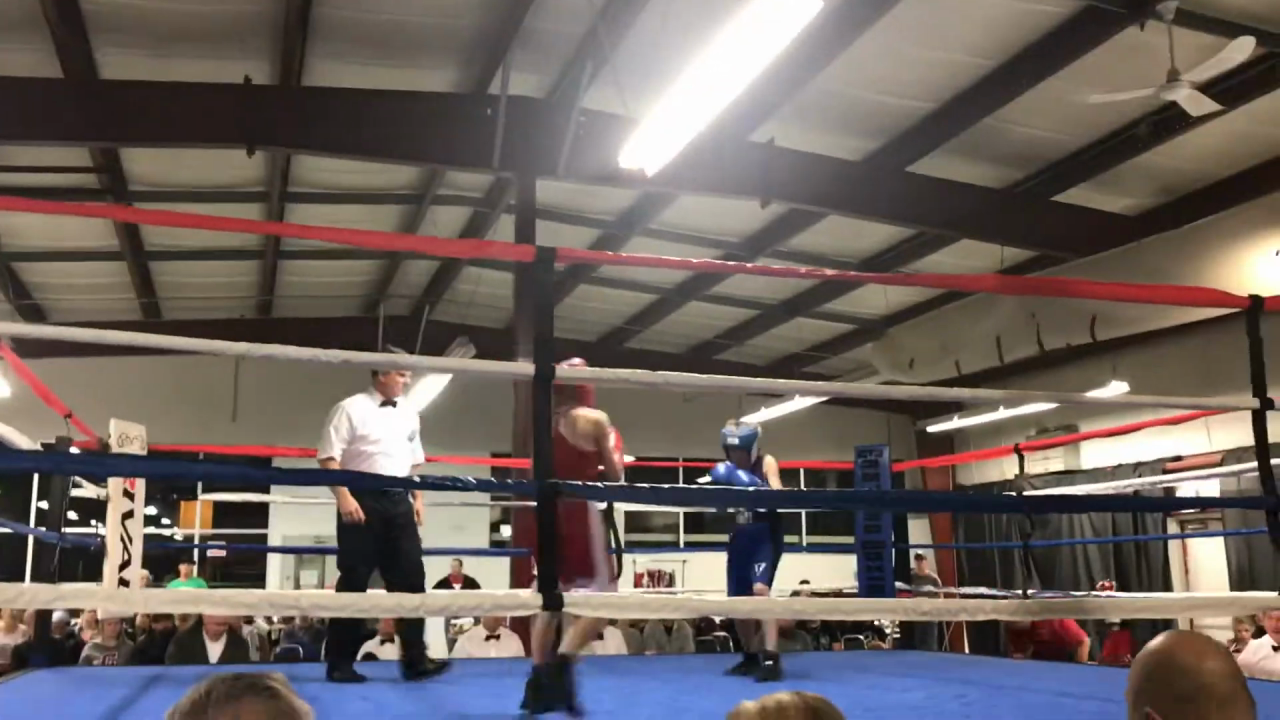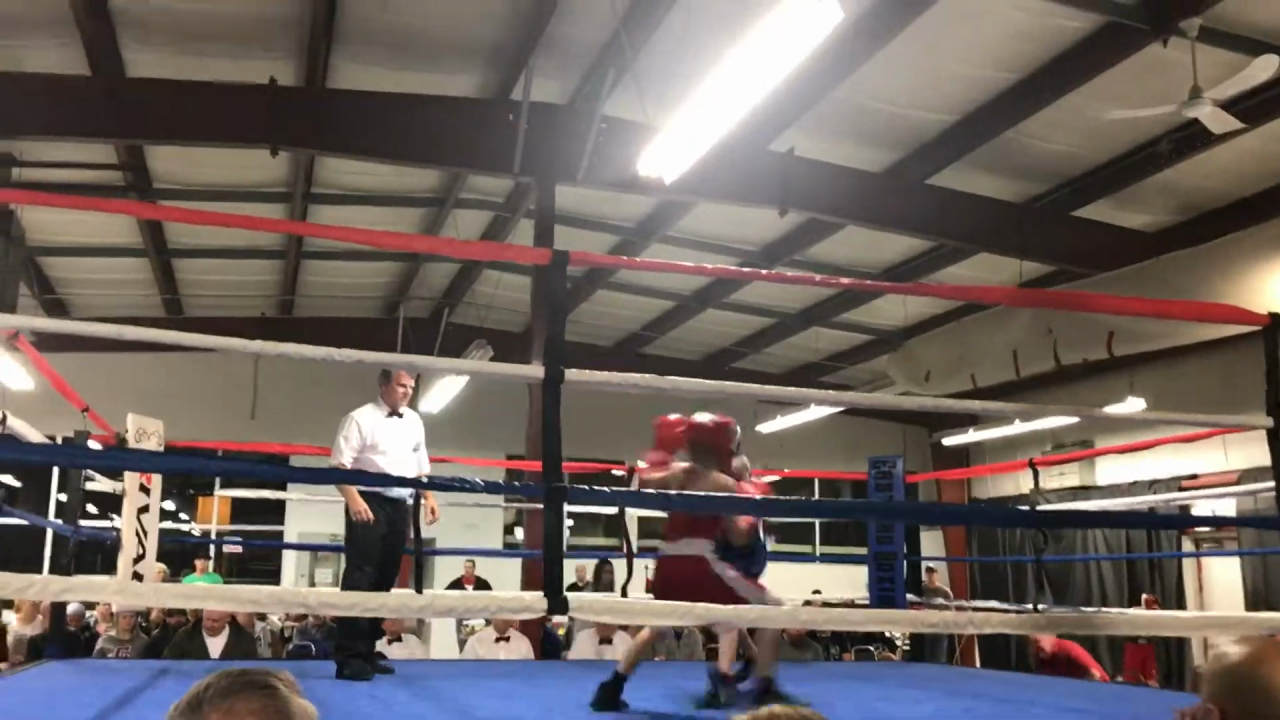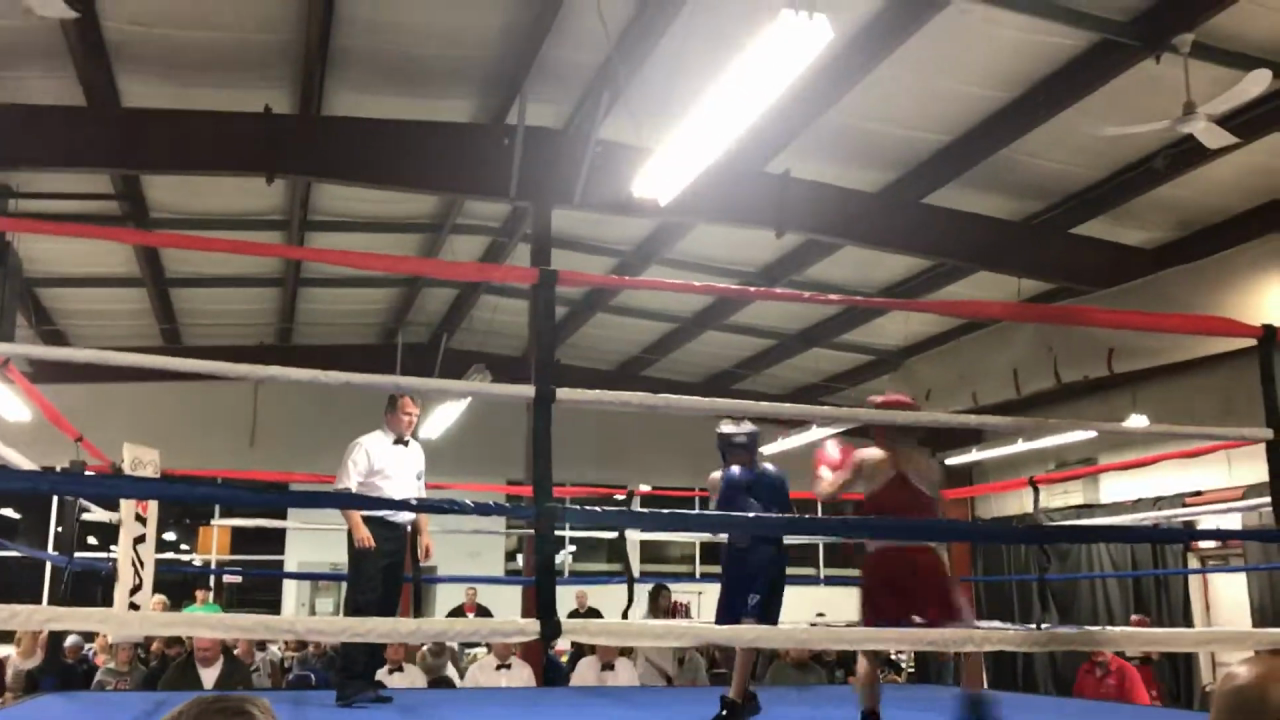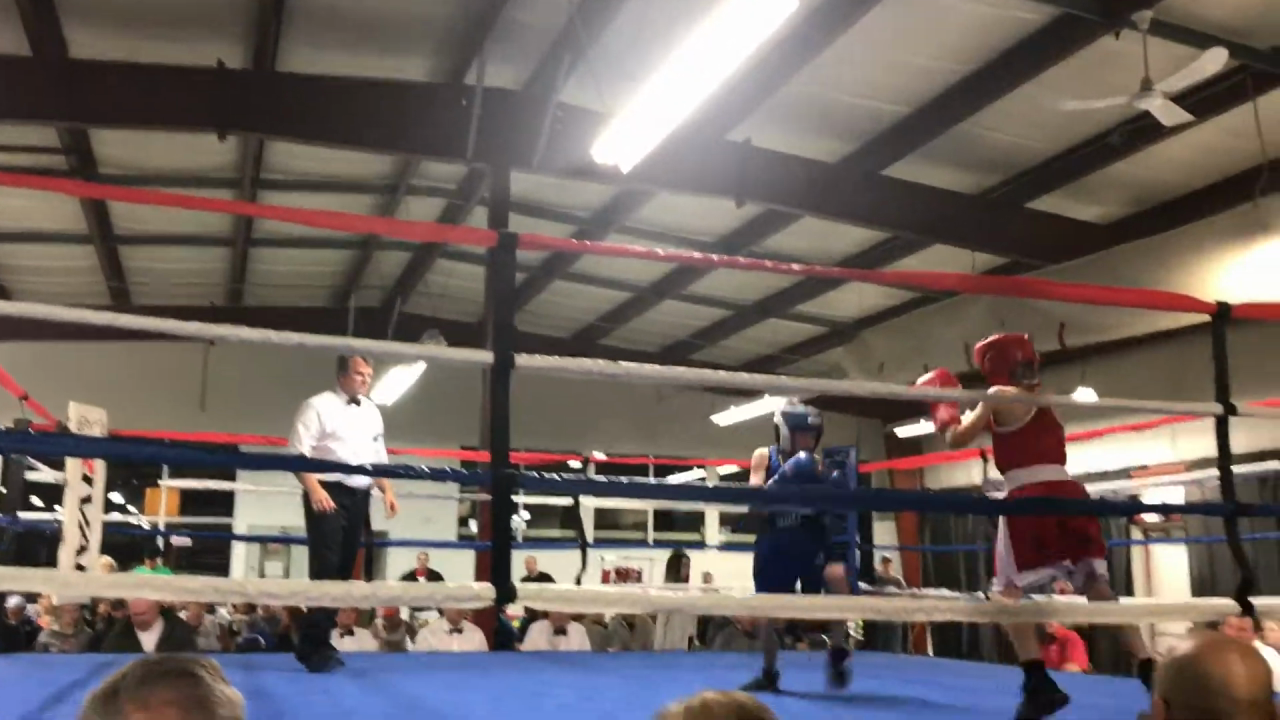
dt=0.5s
person 1, frame 1
right shoulder: (597, 420)
right elbow: (615, 475)
right wrist: (613, 454)
right hip: (580, 511)
left ankle: (538, 679)
right ankle: (560, 663)
person 1, frame 2
left shoulder: (678, 473)
right shoulder: (724, 484)
left elbow: (643, 481)
right elbow: (738, 537)
right wrist: (751, 513)
left hip: (668, 563)
right hip: (698, 562)
left ankle: (611, 688)
right ankle: (766, 688)
person 1, frame 3
left shoulder: (866, 459)
right shoulder: (929, 465)
left elbow: (827, 493)
right elbow: (938, 516)
left wrist: (827, 469)
left hip: (882, 558)
right hip: (922, 557)
left knee: (870, 647)
right knee: (956, 630)
person 1, frame 4
left shoulder: (999, 396)
left elbow: (956, 439)
left wrist: (941, 408)
left hip: (1028, 496)
right hip: (1068, 493)
left knee: (1010, 591)
right knee: (1098, 589)
left ankle: (1039, 686)
right ankle: (1149, 669)
person 2, frame 1
left shoulder: (408, 412)
right shoulder: (351, 409)
right elbow: (329, 457)
left wrist: (417, 497)
right wrist: (344, 498)
left hip: (397, 502)
right hip: (364, 502)
left knee: (410, 576)
right knee: (354, 580)
left ankle: (415, 658)
right ankle: (340, 663)
person 2, frame 2
left shoulder: (414, 422)
right shoulder: (361, 419)
left elbow: (420, 467)
right elbow: (339, 463)
left wrist: (428, 497)
right wrist: (353, 499)
left hip: (398, 507)
right hip: (369, 505)
left knee: (383, 583)
right knee: (359, 578)
left ankle: (365, 652)
right ankle: (349, 657)
person 2, frame 3
left shoulder: (416, 451)
right shoulder: (367, 445)
right elbow: (344, 488)
left wrist: (423, 534)
right wrist: (357, 526)
left hip: (398, 535)
right hip: (370, 531)
left knee: (385, 609)
right knee: (361, 603)
left ankle: (366, 681)
right ankle: (350, 683)
person 2, frame 4
left shoulder: (372, 412)
right shoulder: (318, 406)
left elbow: (377, 459)
right elbow: (298, 453)
left wrist: (387, 491)
right wrist: (314, 489)
left hip: (357, 498)
right hip: (328, 495)
left knee: (342, 572)
right knee: (326, 569)
left ankle: (311, 645)
right ankle: (317, 647)
person 3, frame 1
left shoulder: (767, 463)
right shoulder: (729, 470)
left wrist: (758, 488)
left hip: (766, 534)
right hip: (740, 536)
left knee: (760, 590)
right knee: (739, 599)
left ankle: (771, 658)
right ankle: (752, 656)
person 3, frame 2
left shoulder: (738, 465)
right shoulder: (710, 469)
left hip: (744, 545)
right hip: (725, 544)
left knee: (726, 602)
right knee: (720, 606)
left ankle: (724, 678)
right ankle: (752, 659)
person 3, frame 3
left shoulder: (767, 475)
right shoulder: (717, 479)
left elbow: (786, 514)
left wrist: (780, 502)
right wrist: (727, 496)
left hip: (766, 557)
right hip: (735, 558)
left knee: (749, 628)
right knee: (728, 629)
person 3, frame 4
left shoulder: (812, 461)
right shoulder: (763, 457)
right wrist: (782, 480)
left hip: (810, 538)
right hip: (774, 541)
left knee: (838, 576)
left ankle: (839, 650)
right ankle: (769, 673)
